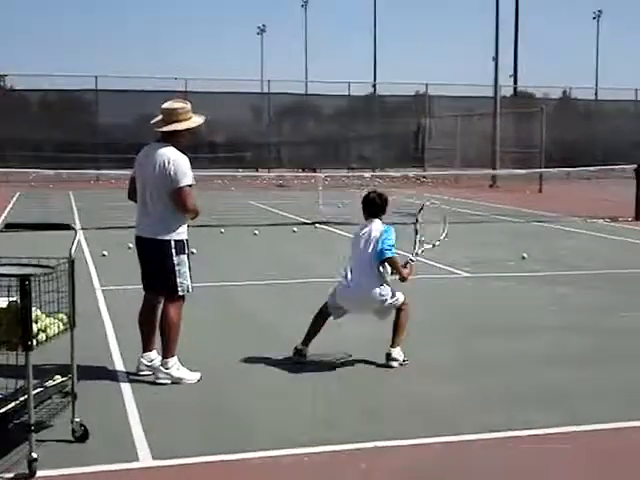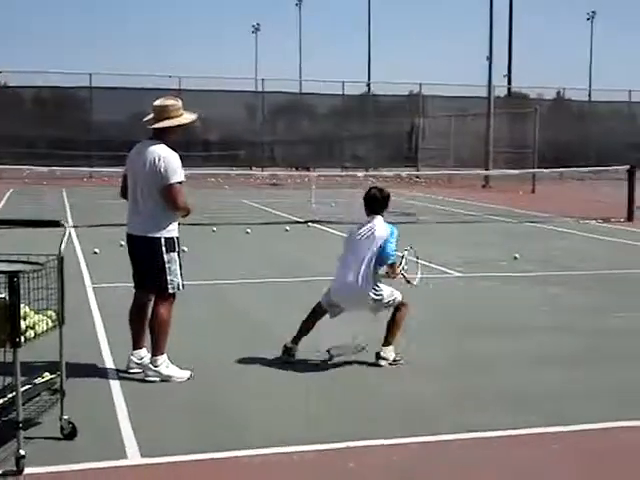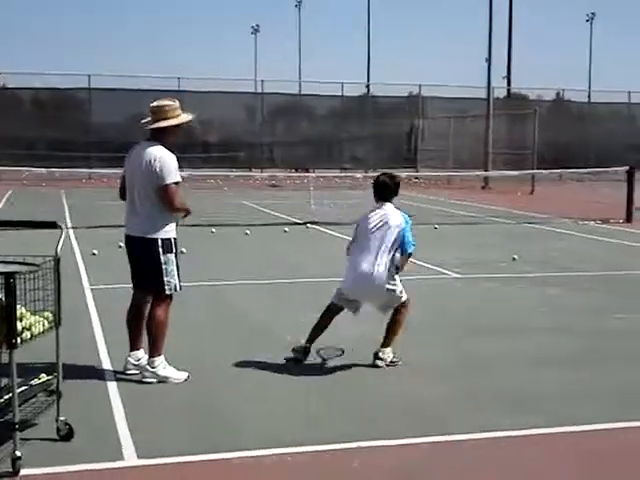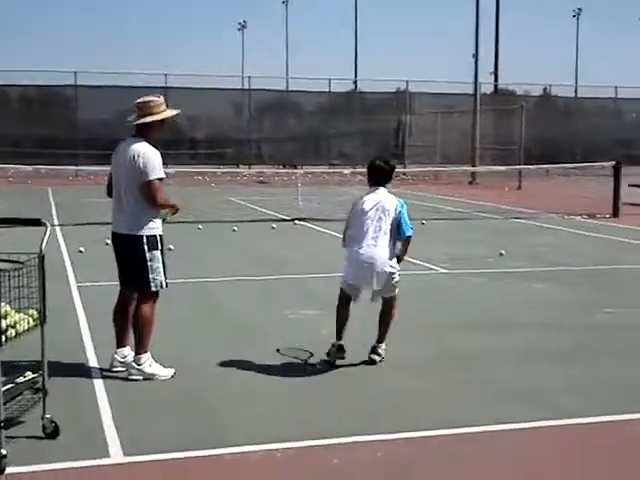
dt=0.1s
person 1, frame 1
left shoulder: (144, 153)
right shoulder: (177, 159)
left elbow: (133, 194)
right elbow: (186, 204)
right wrist: (195, 210)
left hip: (145, 235)
right hip: (168, 239)
left knee: (152, 297)
right knee: (174, 300)
left ankle: (148, 357)
right ankle: (168, 365)
person 1, frame 2
left shoulder: (136, 151)
right shoulder: (167, 156)
left elbow: (125, 192)
right elbow: (177, 202)
right wrist: (186, 208)
left hip: (136, 233)
right hip: (159, 236)
left knee: (143, 294)
right knee: (164, 298)
left ankle: (138, 355)
right ankle: (158, 363)
person 1, frame 3
left shoulder: (135, 152)
right shoulder: (164, 157)
left elbow: (124, 193)
right elbow: (173, 202)
right wrist: (186, 208)
left hip: (135, 234)
right hip: (157, 237)
left knee: (141, 295)
right knee: (161, 299)
left ankle: (135, 356)
right ankle: (155, 364)
person 1, frame 4
left shoulder: (121, 148)
right shoulder: (148, 153)
left elbow: (111, 190)
right elbow: (156, 198)
right wrist: (172, 205)
left hip: (121, 231)
right hip: (142, 234)
left knee: (127, 293)
right knee: (147, 296)
left ankle: (122, 353)
right ankle: (141, 361)
person 2, frame 1
left shoulder: (359, 234)
right shoulder: (386, 231)
right elbow: (388, 256)
left wrist: (398, 265)
right wrist: (403, 272)
left hip: (347, 290)
right hip: (372, 292)
left knee: (325, 311)
right knee: (402, 305)
left ankle: (302, 348)
right ankle: (395, 352)
person 2, frame 2
left shoulder: (355, 231)
right shoulder: (388, 230)
right elbow: (389, 260)
right wrist: (394, 272)
left hip: (342, 286)
right hip: (367, 289)
left knee: (319, 310)
right knee: (401, 305)
left ankle: (291, 347)
right ankle: (386, 351)
person 2, frame 3
left shoulder: (364, 219)
right shoulder: (401, 218)
right elbow: (406, 252)
right wrist: (399, 267)
left hip: (355, 275)
right hip: (380, 277)
left knee: (333, 308)
right knee: (403, 305)
left ankle: (306, 347)
right ankle: (384, 352)
person 2, frame 4
left shoulder: (358, 203)
right shoulder: (396, 203)
left elbow: (346, 240)
right elbow: (406, 237)
right wrist: (398, 257)
left hip: (356, 261)
right hip: (382, 262)
left knee: (344, 298)
right knee: (389, 300)
left ankle: (338, 345)
right ankle: (378, 348)
